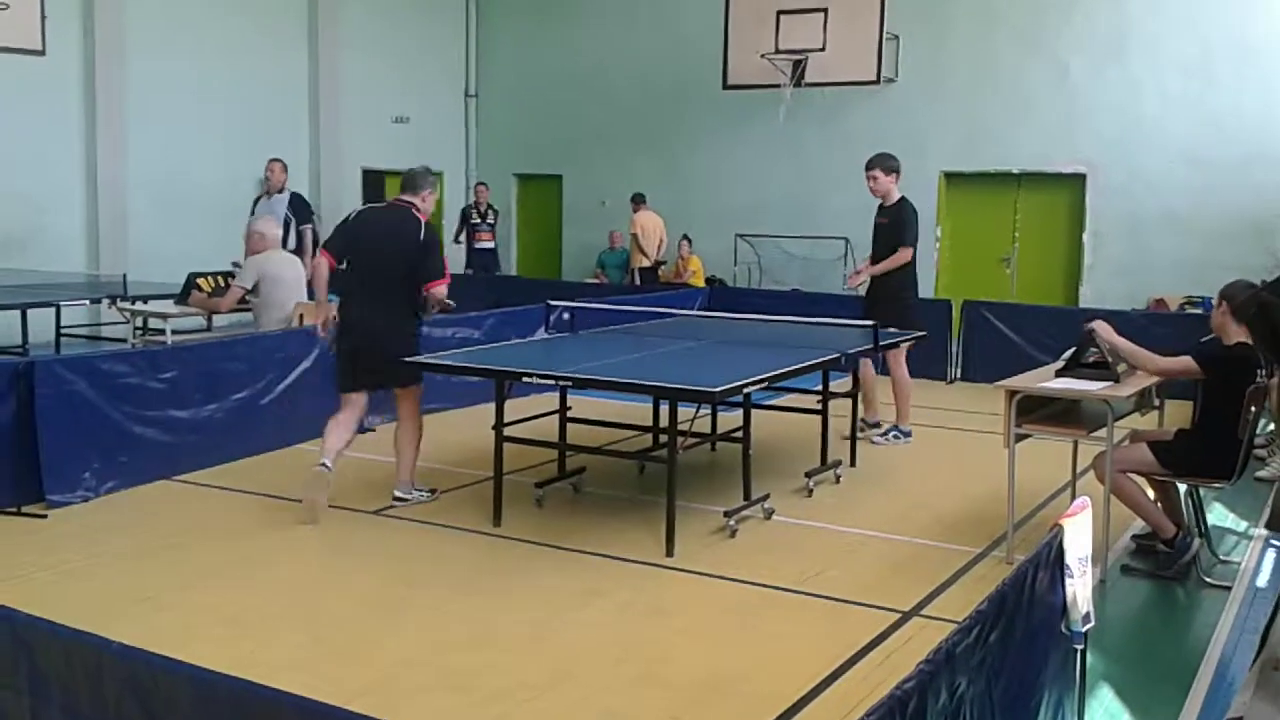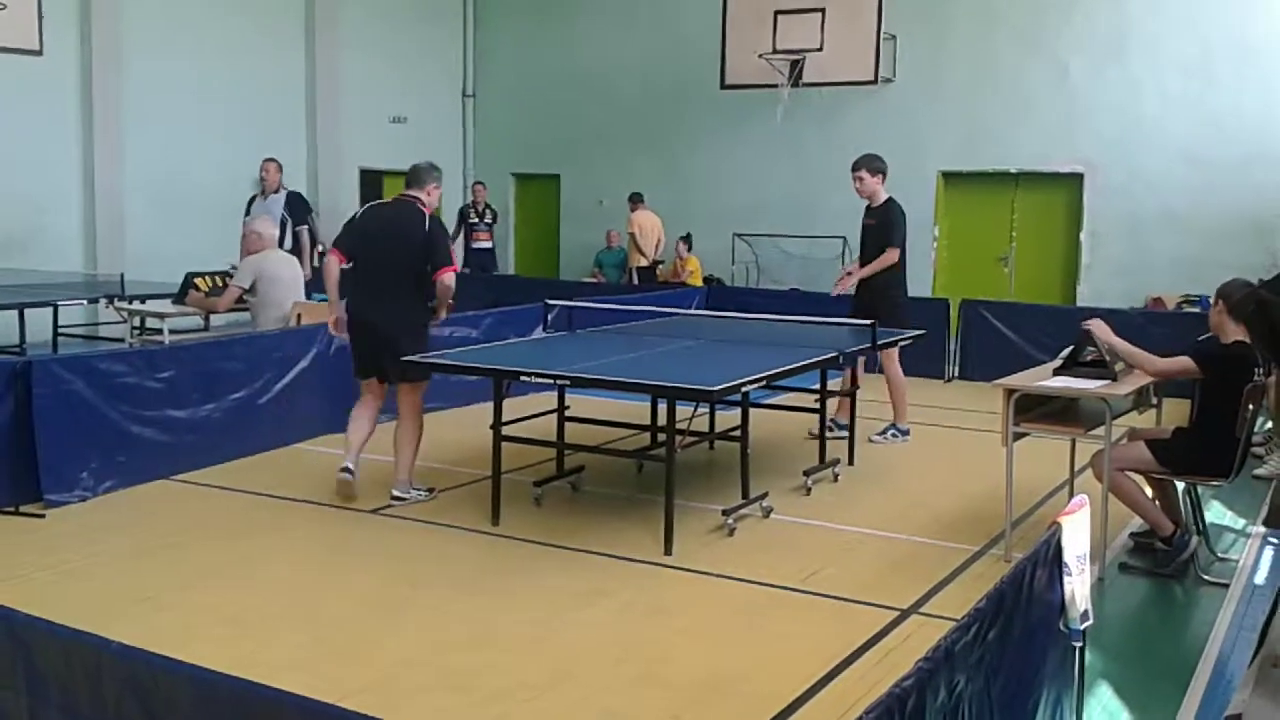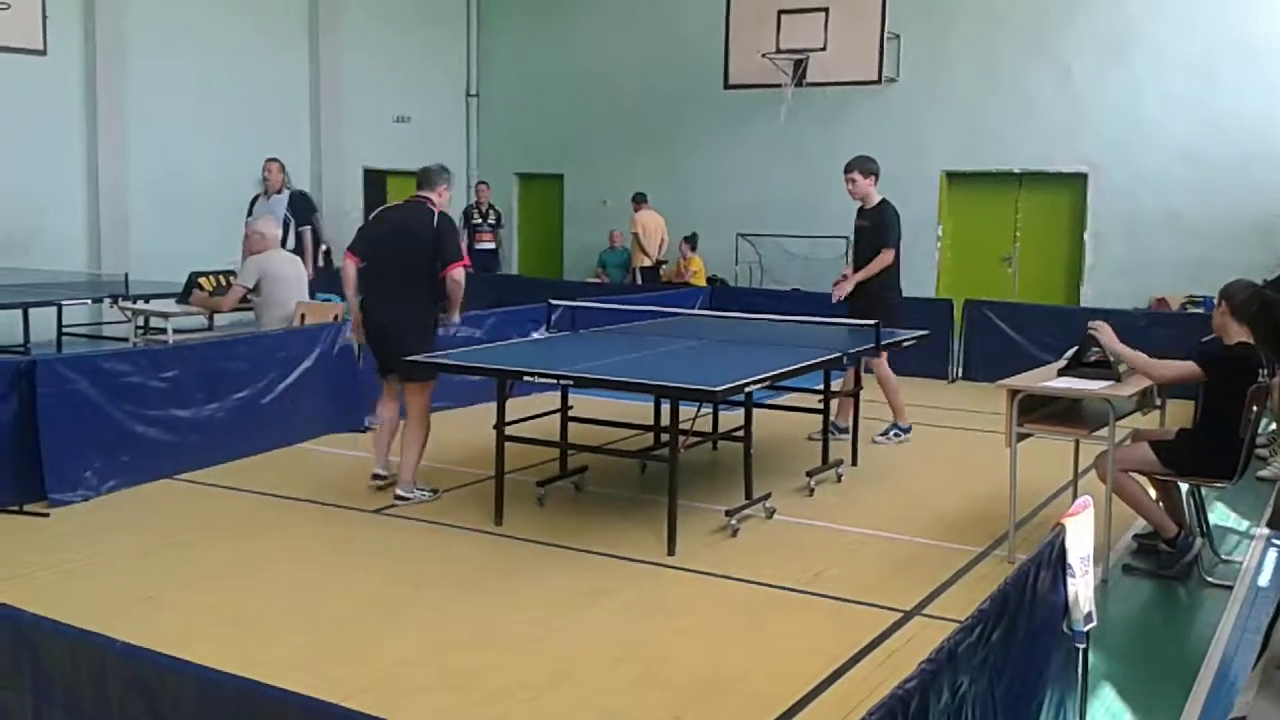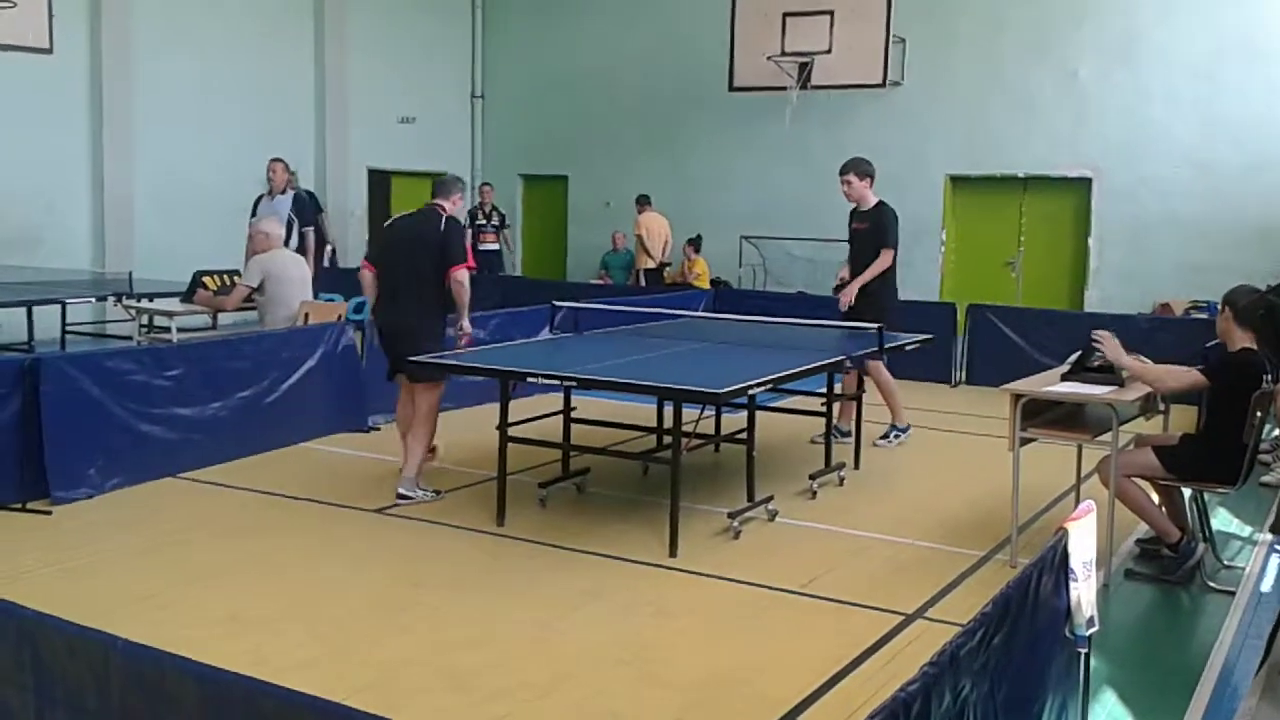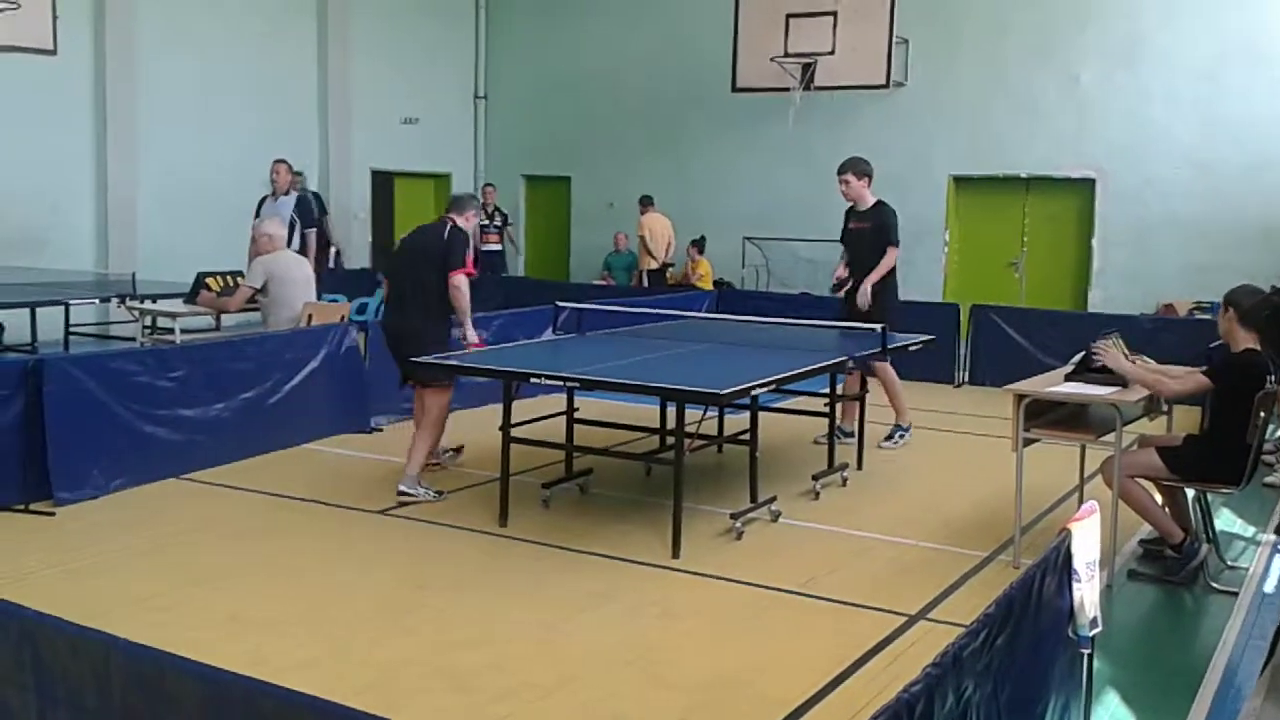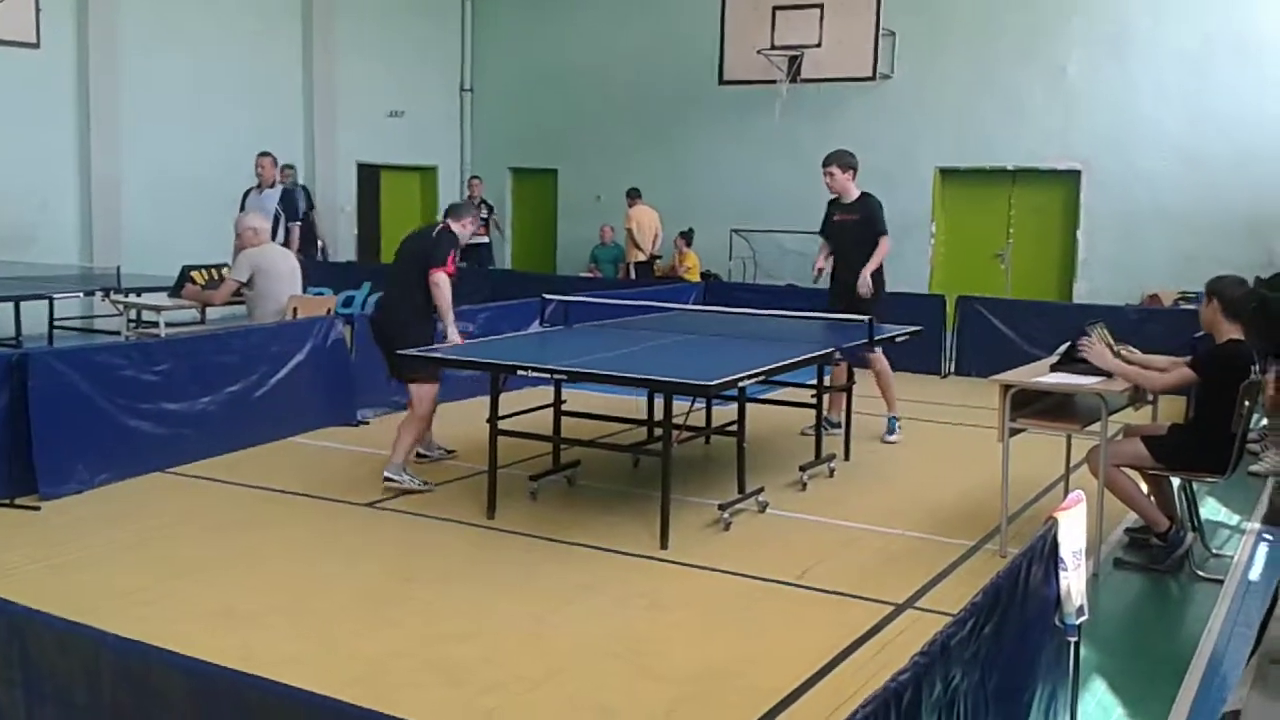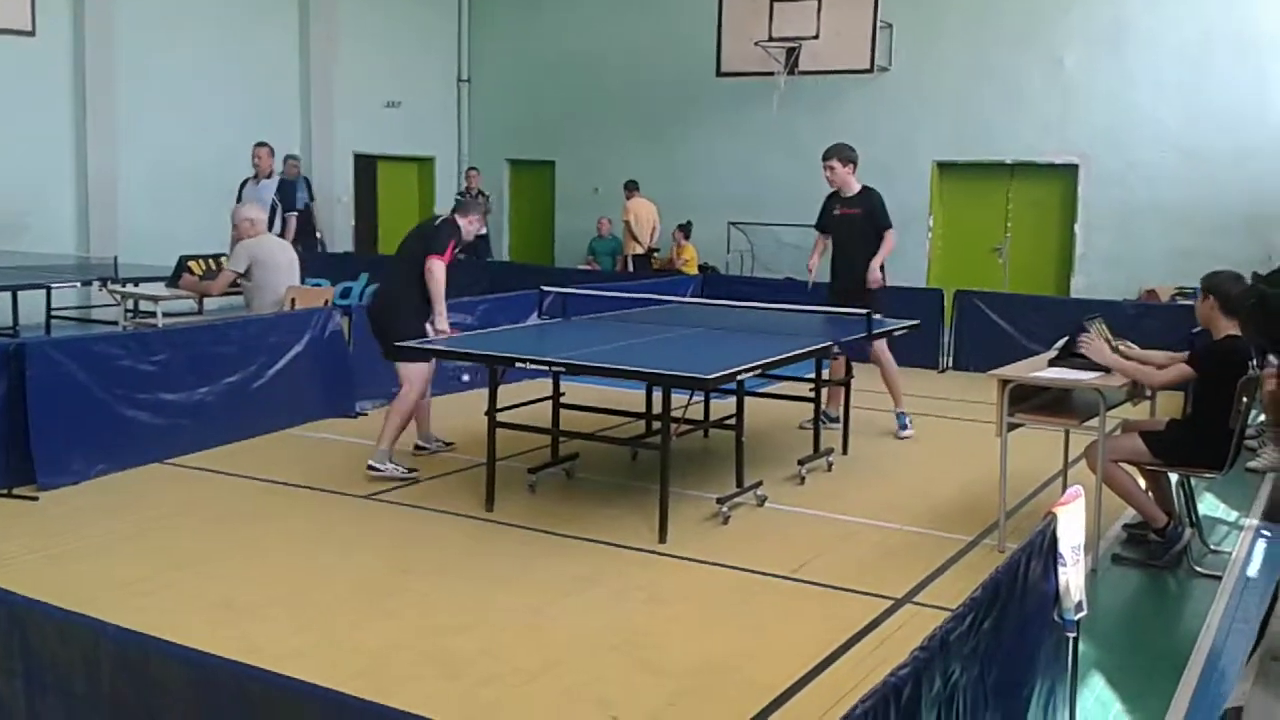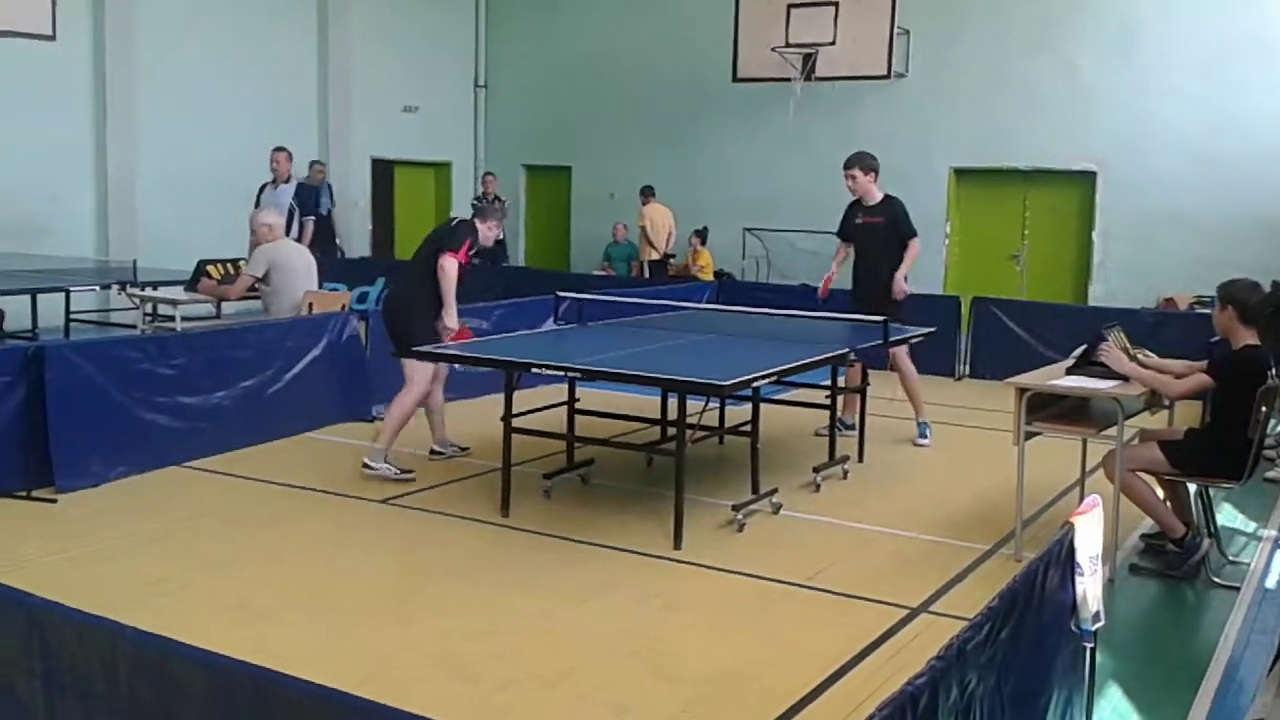
dt=0.1s
person 1, frame 1
left shoulder: (359, 217)
right shoulder: (424, 230)
left elbow: (321, 263)
right elbow: (438, 293)
left wrist: (322, 309)
right wrist: (434, 305)
left hip: (352, 330)
right hip: (396, 333)
left knee: (350, 411)
right knee: (408, 409)
left ankle: (324, 465)
right ankle: (405, 488)
person 1, frame 2
left shoulder: (367, 213)
right shoulder: (430, 223)
left elbow: (332, 261)
right elbow: (445, 281)
left wrist: (335, 308)
right wrist: (440, 308)
left hip: (362, 321)
right hip: (405, 324)
left knee: (369, 398)
right knee: (410, 406)
left ankle: (349, 463)
right ankle: (402, 486)
person 1, frame 3
left shoulder: (380, 216)
right shoulder: (440, 222)
left elbow: (349, 264)
right elbow: (455, 276)
left wrist: (355, 310)
right wrist: (452, 311)
left hip: (375, 320)
right hip: (413, 323)
left knee: (391, 393)
right knee: (418, 406)
left ankle: (381, 467)
right ankle: (406, 486)
person 1, frame 4
left shoulder: (395, 223)
right shoulder: (451, 225)
left elbow: (367, 273)
right elbow: (459, 278)
left wrist: (380, 313)
right wrist: (463, 318)
left hip: (389, 322)
right hip: (422, 324)
left knee: (410, 390)
right knee: (428, 402)
left ankle: (412, 455)
right ankle: (408, 485)
person 1, frame 5
left shoulder: (413, 236)
right shoulder: (456, 235)
left elbow: (388, 285)
right elbow: (457, 283)
right wrist: (467, 326)
left hip: (395, 328)
right hip: (426, 328)
left knee: (425, 393)
right knee: (437, 405)
left ankle: (431, 454)
right ankle: (410, 482)
person 1, frame 6
left shoulder: (422, 235)
right shoulder: (446, 236)
right elbow: (437, 280)
right wrist: (450, 328)
left hip: (388, 320)
right hip: (407, 324)
left knee: (423, 384)
right knee: (426, 396)
left ankle: (425, 446)
right ankle: (393, 470)
person 1, frame 7
left shoulder: (429, 228)
right shoulder: (449, 228)
right elbow: (434, 267)
left wrist: (426, 324)
right wrist: (440, 316)
left hip: (386, 307)
right hip: (401, 310)
left knee: (424, 372)
right knee: (415, 384)
left ankle: (425, 439)
right ankle: (380, 458)
person 1, frame 8
left shoulder: (457, 230)
right shoulder: (466, 229)
right elbow: (447, 264)
left wrist: (442, 321)
right wrist: (450, 314)
left hip: (415, 309)
right hip: (411, 310)
left knee: (438, 373)
right knee: (418, 386)
left ankle: (441, 443)
right ankle: (376, 456)
person 2, frame 1
left shoulder: (1230, 357)
right shoulder: (1247, 354)
left elbow: (1160, 367)
right elbow: (1175, 367)
left wrist: (1112, 338)
right wrist: (1127, 355)
left hip: (1213, 455)
right hip: (1219, 446)
left knee: (1105, 463)
right knee: (1139, 439)
left ankle: (1174, 540)
right ankle: (1175, 530)
person 2, frame 2
left shoulder: (1227, 356)
right shoulder: (1247, 353)
left elbow: (1158, 368)
right elbow: (1176, 367)
left wrist: (1111, 339)
right wrist: (1134, 355)
left hip: (1210, 453)
right hip: (1218, 444)
left knee: (1103, 461)
right knee: (1137, 437)
left ankle: (1173, 537)
right ankle: (1174, 528)
person 2, frame 3
left shoulder: (1231, 357)
right shoulder: (1251, 354)
left elbow: (1163, 375)
right elbow: (1181, 369)
left wrist: (1115, 346)
right wrist: (1136, 358)
left hip: (1215, 455)
right hip: (1221, 445)
left knee: (1107, 462)
right knee: (1141, 438)
left ankle: (1176, 539)
right ankle: (1177, 530)
person 2, frame 4
left shoulder: (1236, 363)
right shoulder: (1253, 359)
left elbow: (1169, 385)
right elbow: (1189, 374)
left wrist: (1121, 358)
right wrist: (1143, 365)
left hip: (1218, 460)
right hip: (1224, 450)
left knee: (1110, 467)
right knee: (1145, 443)
left ankle: (1179, 544)
right ankle: (1180, 535)
person 2, frame 5
left shoulder: (1240, 365)
right shoulder: (1255, 360)
left elbow: (1173, 389)
right elbow: (1192, 375)
left wrist: (1123, 366)
right wrist: (1145, 367)
left hip: (1222, 461)
right hip: (1228, 451)
left knee: (1113, 468)
right knee: (1148, 444)
left ankle: (1182, 545)
right ankle: (1183, 535)
person 2, frame 6
left shoulder: (1225, 355)
right shoulder: (1237, 350)
left elbow: (1159, 384)
right elbow: (1177, 364)
left wrist: (1110, 364)
right wrist: (1131, 358)
left hip: (1207, 449)
right hip: (1211, 439)
left knee: (1099, 457)
right knee: (1133, 433)
left ankle: (1168, 533)
right ankle: (1168, 524)
person 2, frame 7
left shoulder: (1223, 352)
right shoulder: (1234, 346)
left elbow: (1157, 380)
right elbow: (1175, 360)
left wrist: (1109, 359)
right wrist: (1128, 353)
left hip: (1206, 446)
right hip: (1209, 435)
left knee: (1097, 453)
right knee: (1131, 428)
left ankle: (1166, 529)
right ankle: (1166, 519)
person 2, frame 8
left shoulder: (1242, 361)
right shoulder: (1253, 354)
left elbow: (1176, 390)
right elbow: (1193, 368)
left wrist: (1128, 368)
right wrist: (1146, 361)
left hip: (1224, 456)
right hip: (1228, 445)
left knee: (1115, 462)
right knee: (1149, 437)
left ankle: (1184, 540)
right ankle: (1184, 530)
person 3, frame 1
left shoulder: (905, 211)
right shoulder: (881, 209)
left elbow: (905, 255)
left wrist: (868, 273)
right wrist: (865, 266)
left hip: (899, 298)
right hip: (878, 295)
left knee: (895, 360)
right knee: (861, 355)
left ankle: (903, 427)
right ankle: (870, 418)
person 3, frame 2
left shoulder: (893, 211)
right shoulder: (869, 210)
left elbow: (892, 255)
left wrist: (856, 276)
right wrist: (855, 266)
left hip: (888, 298)
right hip: (867, 298)
left knee: (888, 360)
right knee: (852, 357)
left ankle: (901, 426)
right ankle: (840, 421)
person 3, frame 3
left shoulder: (887, 213)
right shoulder: (861, 213)
left elbow: (887, 256)
left wrist: (852, 281)
right wrist: (850, 270)
left hip: (883, 300)
right hip: (861, 299)
left knee: (876, 361)
left ankle: (902, 424)
right ankle: (840, 424)
person 3, frame 4
left shoulder: (884, 214)
right shoulder: (854, 215)
left elbow: (887, 257)
left wrist: (856, 284)
right wrist: (845, 271)
left hip: (878, 301)
right hip: (855, 302)
left knee: (873, 363)
right knee: (850, 363)
left ankle: (900, 423)
right ankle: (843, 427)
person 3, frame 5
left shoulder: (884, 213)
right shoulder: (849, 215)
left elbow: (892, 255)
left wrist: (867, 284)
right wrist: (842, 268)
left hip: (878, 301)
right hip: (853, 300)
left knee: (879, 363)
right knee: (852, 363)
left ankle: (903, 423)
right ankle: (846, 428)
person 3, frame 6
left shoulder: (869, 205)
right shoulder: (832, 208)
left elbow: (884, 244)
left wrist: (866, 272)
right wrist: (822, 261)
left hip: (865, 292)
right hip: (839, 292)
left knee: (872, 354)
left ankle: (893, 415)
right ankle: (833, 419)
person 3, frame 7
left shoulder: (871, 199)
right shoulder: (831, 201)
left elbow: (889, 237)
right elbow: (823, 236)
left wrist: (875, 265)
right wrist: (815, 258)
left hip: (867, 287)
right hip: (840, 286)
left knee: (877, 348)
left ankle: (901, 412)
right ankle: (831, 413)
person 3, frame 8
left shoulder: (894, 207)
right shoulder: (852, 210)
left elbow: (913, 245)
right elbow: (845, 246)
left wrist: (900, 275)
right wrist: (833, 268)
left hip: (889, 296)
right hip: (862, 295)
left knee: (899, 357)
right knee: (853, 356)
left ankle: (922, 422)
right ankle: (847, 421)
